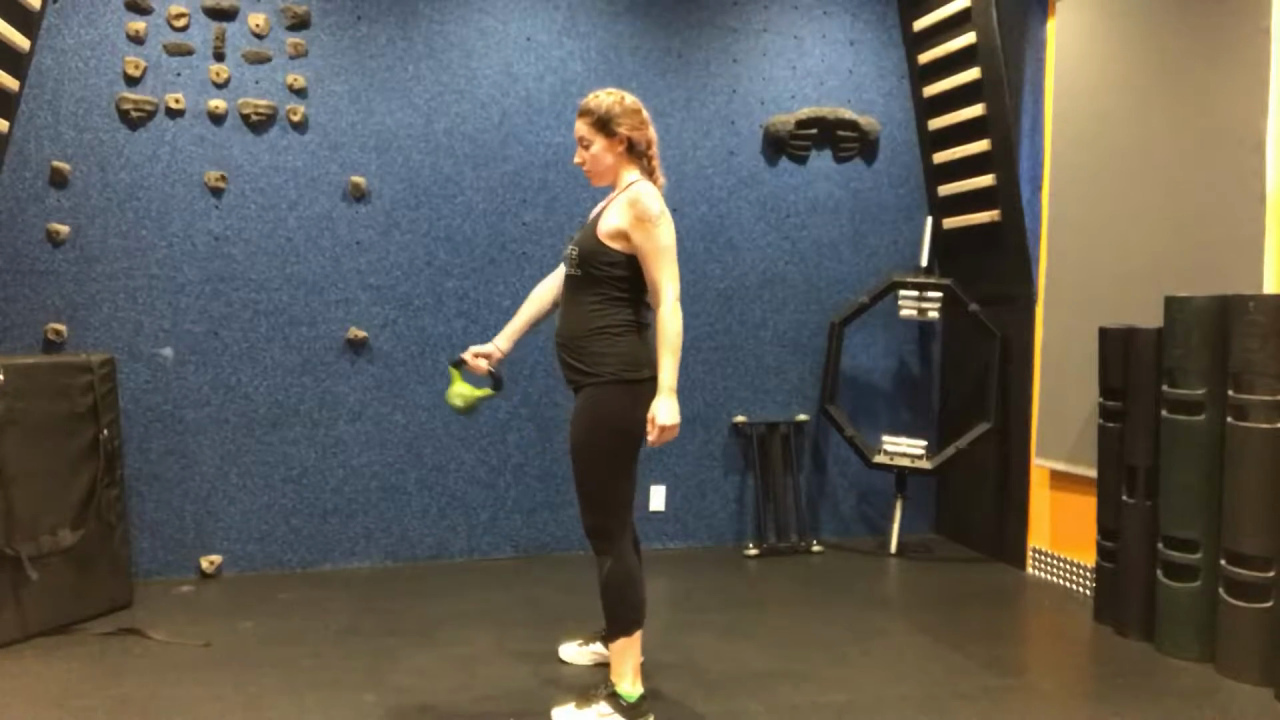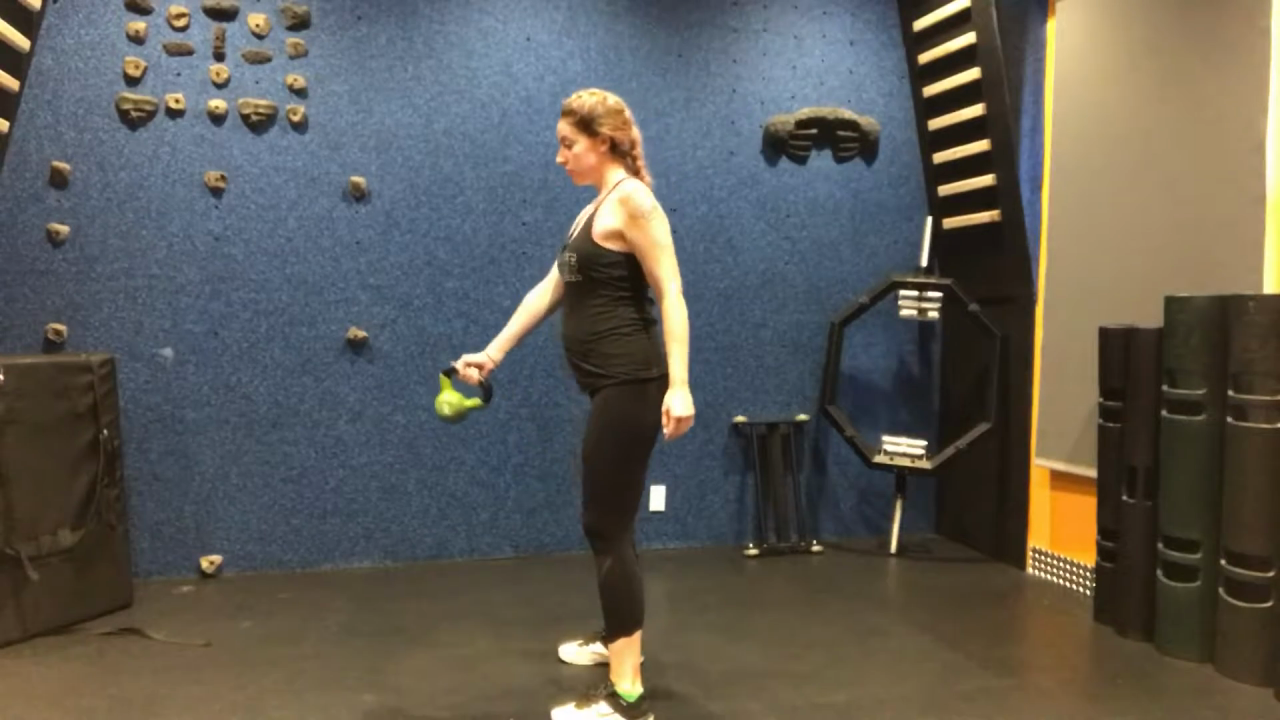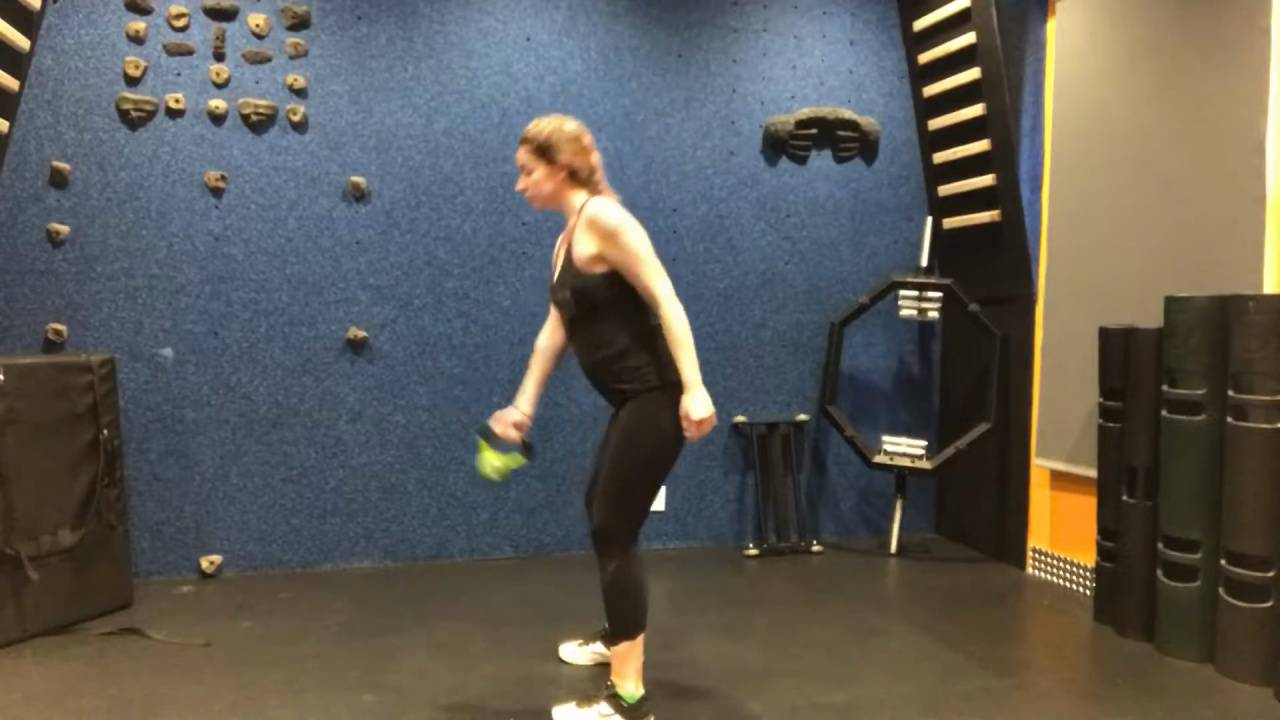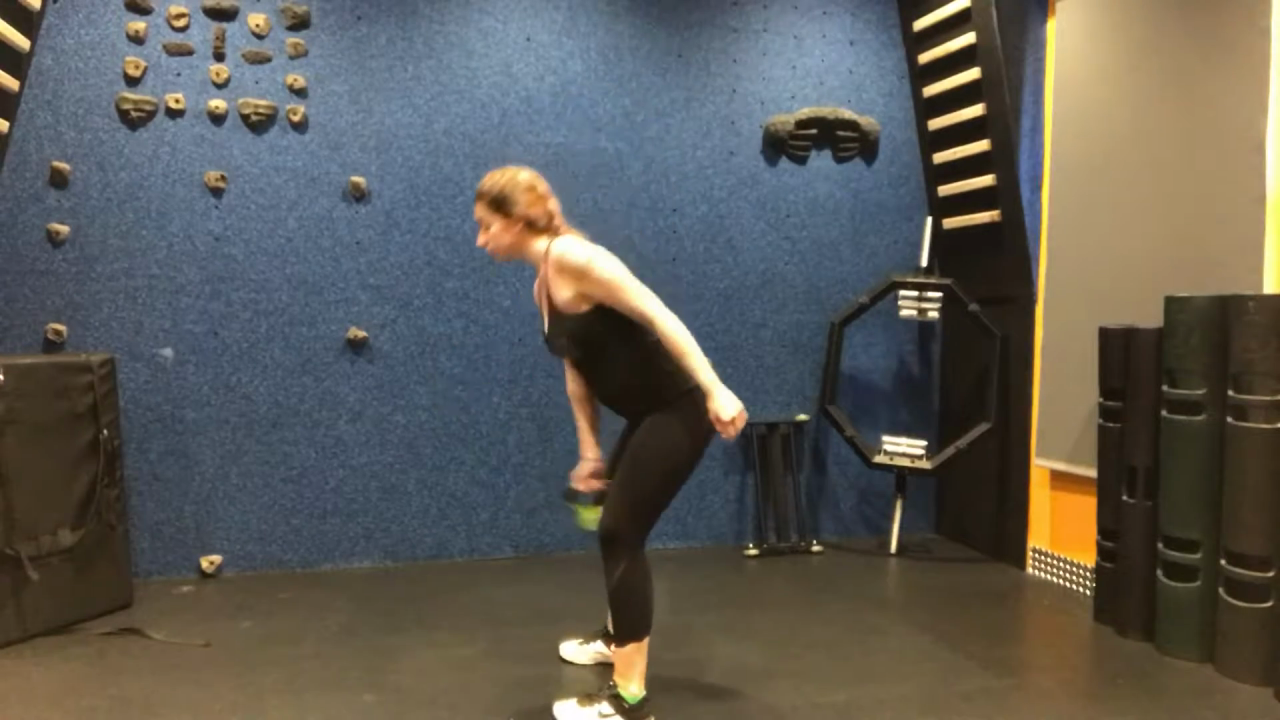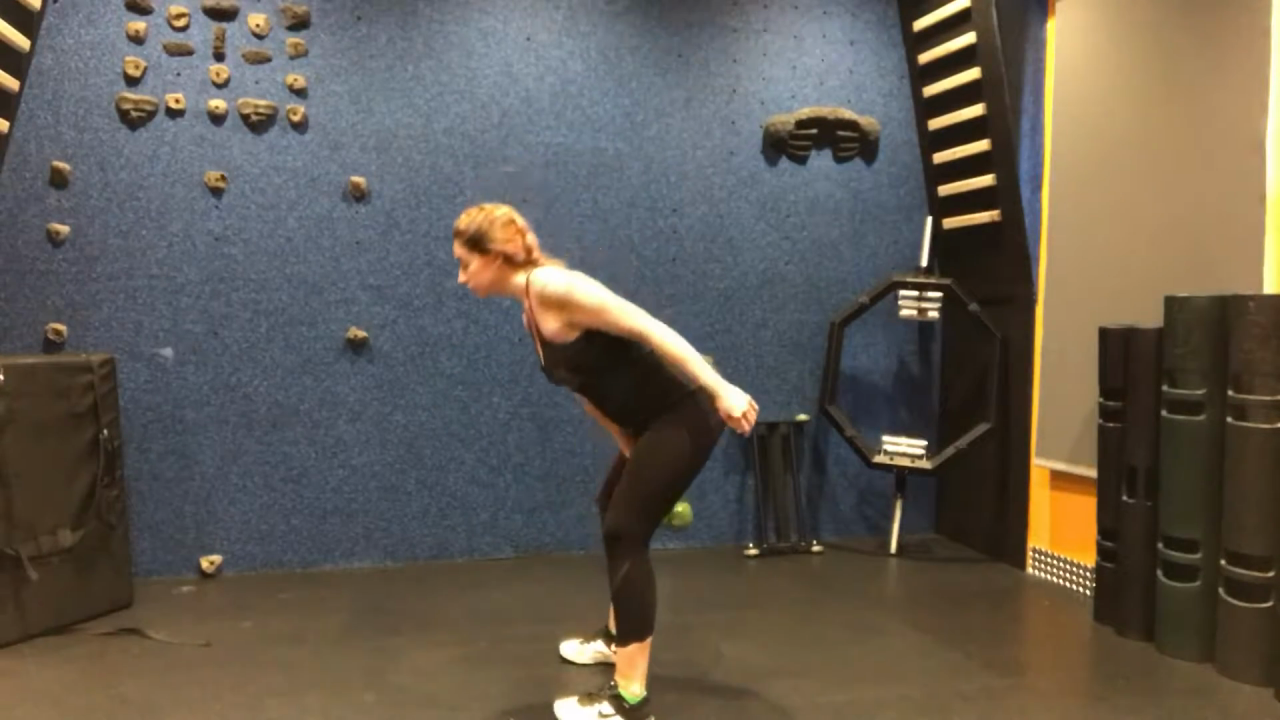
dt=0.2s
person 1, frame 1
left shoulder: (643, 202)
right shoulder: (609, 206)
left elbow: (667, 302)
right elbow: (558, 281)
left wrist: (666, 393)
right wrist: (501, 343)
left hip: (617, 387)
right hip: (601, 385)
left knee: (606, 528)
right knee: (609, 520)
right ankle: (620, 635)
person 1, frame 2
left shoulder: (632, 200)
right shoulder: (594, 208)
left elbow: (670, 296)
right elbow: (550, 288)
left wrist: (678, 384)
right wrist: (492, 354)
left hip: (633, 388)
right hip: (612, 387)
left knee: (606, 527)
right knee: (604, 517)
right ankle: (617, 635)
person 1, frame 3
left shoulder: (603, 220)
right shoulder: (565, 234)
left elbow: (664, 300)
right elbow: (556, 326)
left wrist: (691, 389)
right wrist: (524, 406)
left hip: (658, 397)
right hip: (633, 398)
left knee: (612, 528)
right knee: (602, 513)
right ankle: (614, 635)
person 1, frame 4
left shoulder: (571, 259)
right shoulder: (543, 282)
left elbow: (658, 317)
right elbow: (579, 371)
left wrist: (714, 391)
right wrist: (590, 450)
left hip: (681, 406)
right hip: (650, 409)
left knee: (622, 529)
right knee: (611, 515)
right ankle: (617, 634)
person 1, frame 5
left shoulder: (555, 289)
right shoulder: (531, 310)
left elbow: (650, 329)
right elbow: (590, 389)
left wrist: (721, 390)
right wrist: (633, 460)
left hip: (687, 408)
right hip: (655, 414)
left knee: (625, 531)
right knee: (613, 508)
right ankle: (618, 635)
